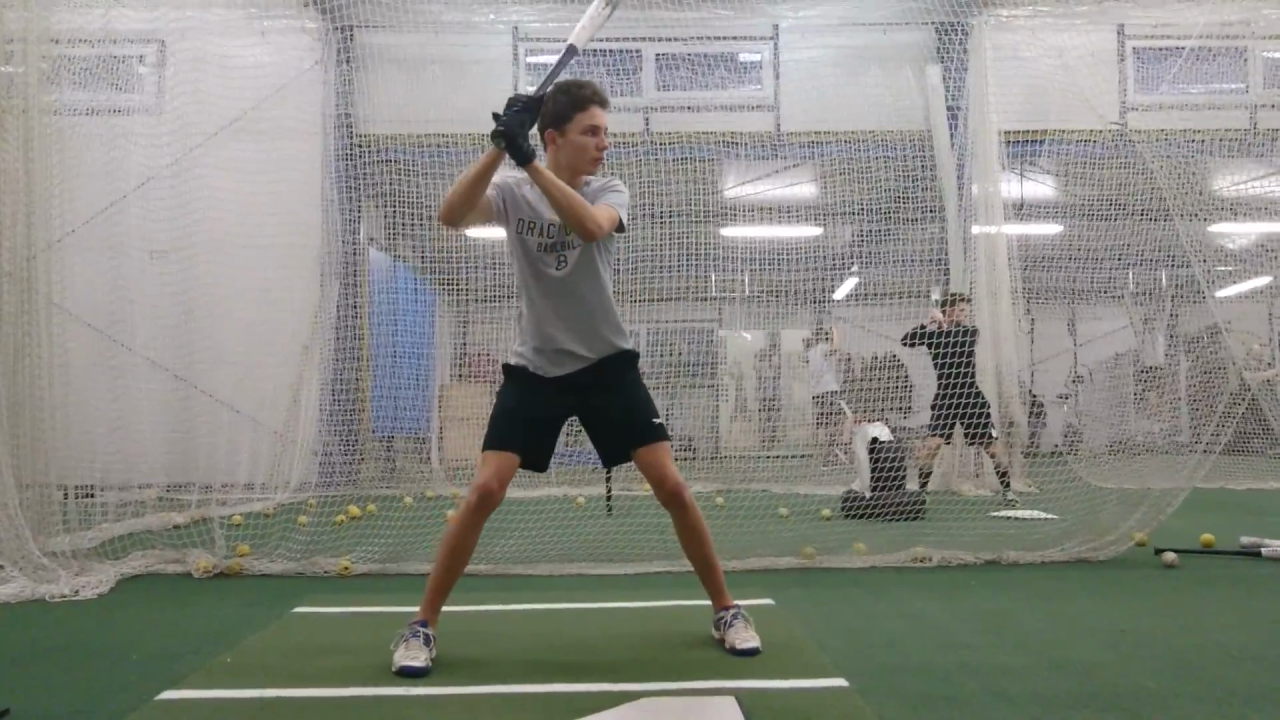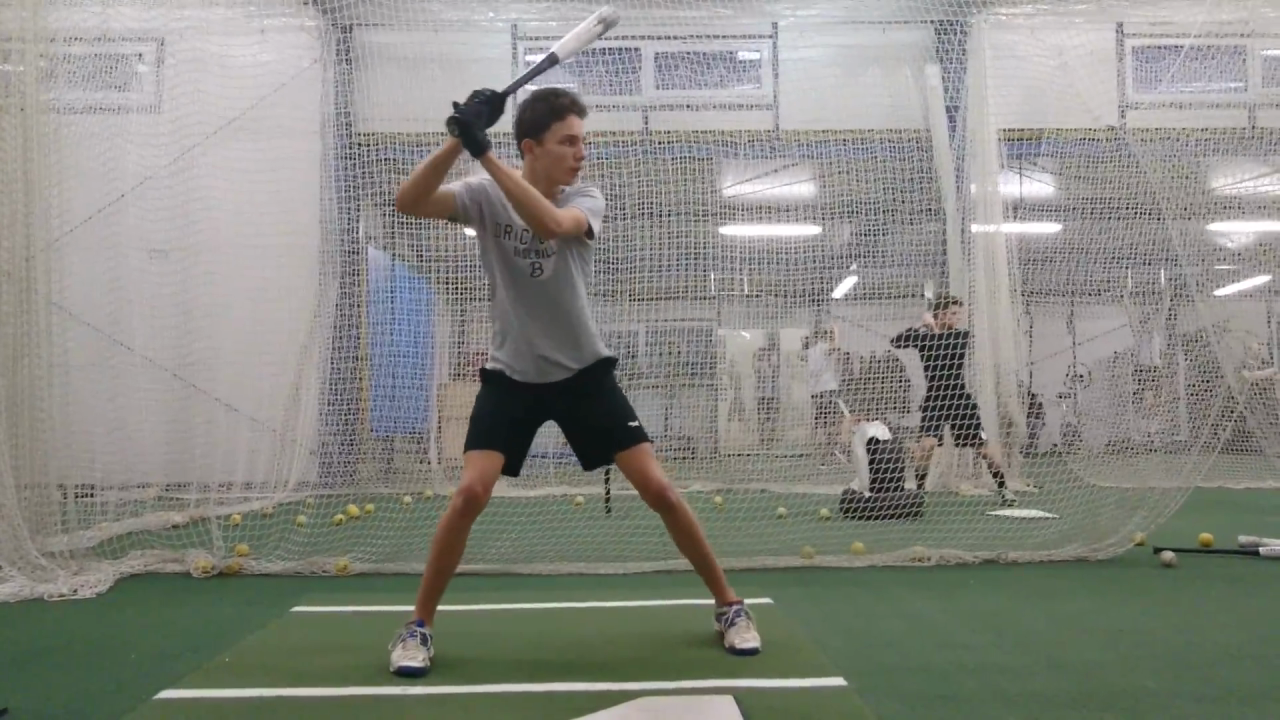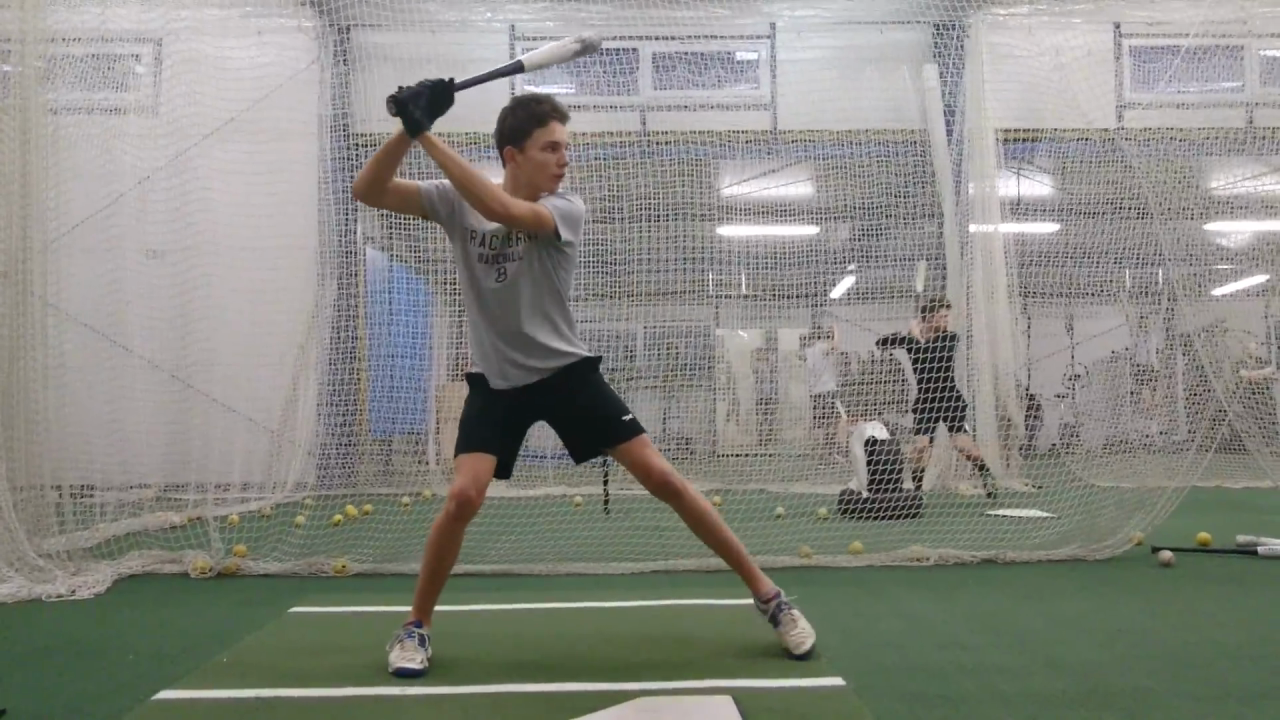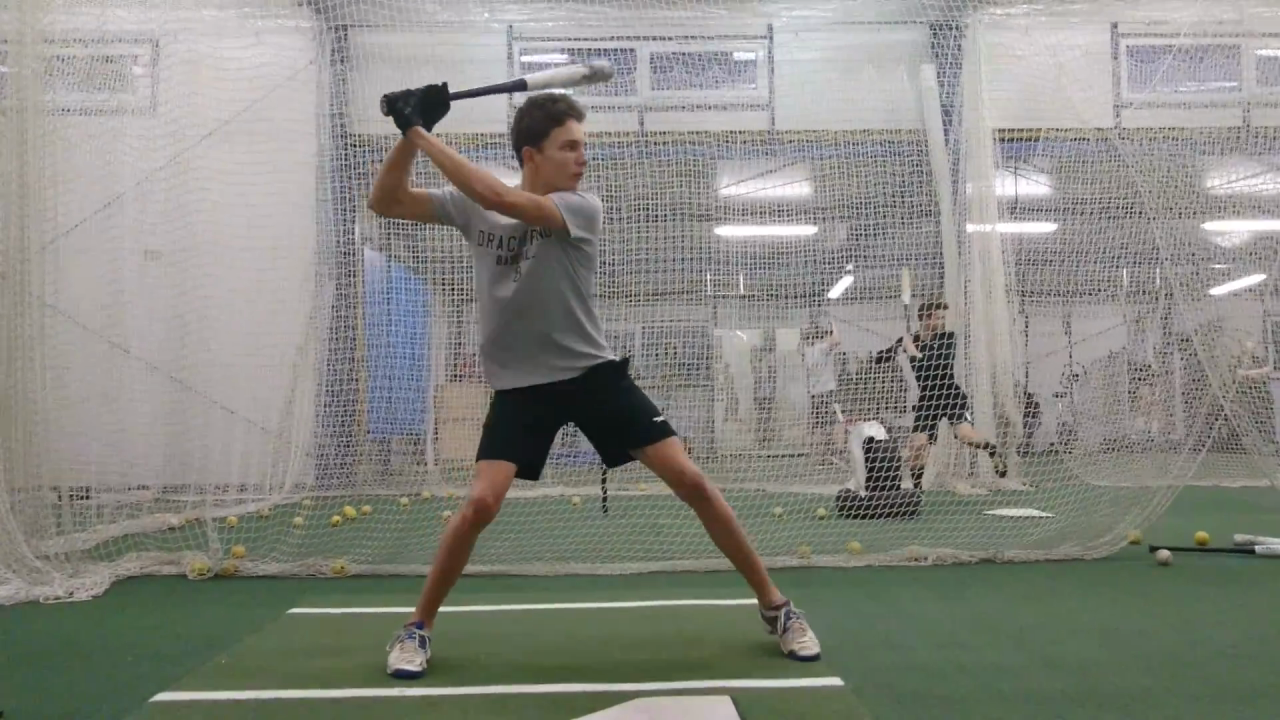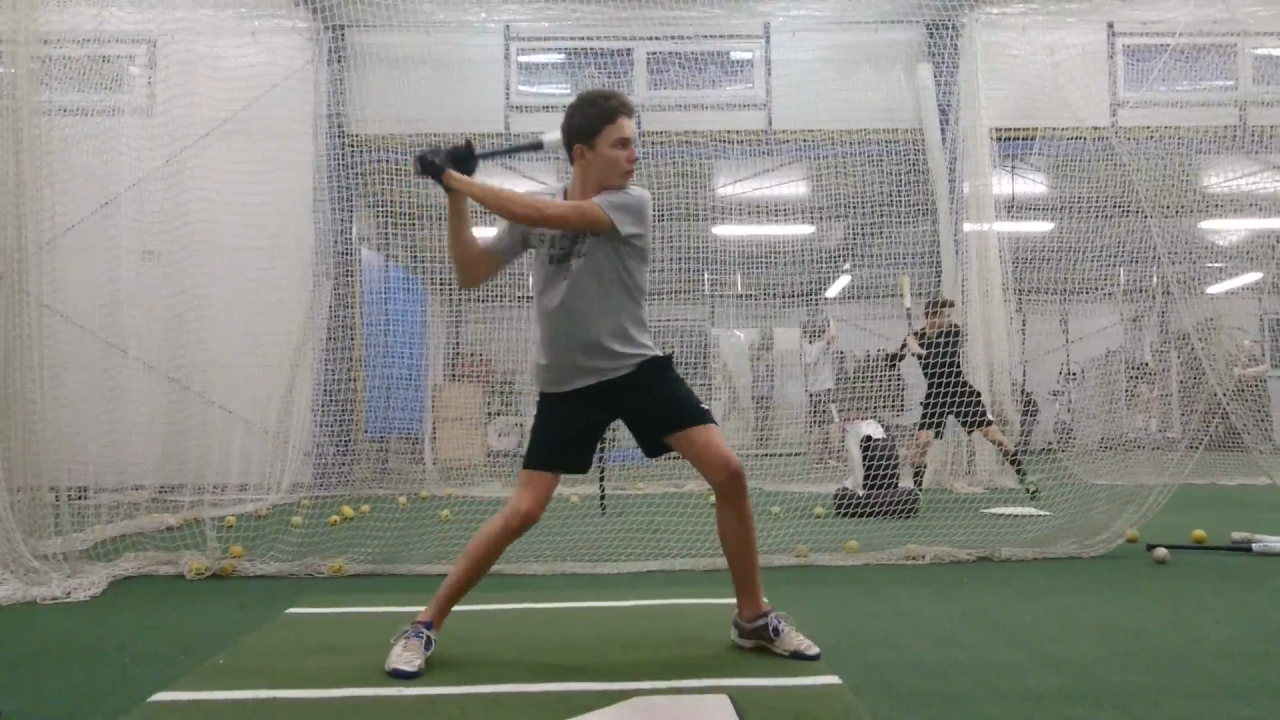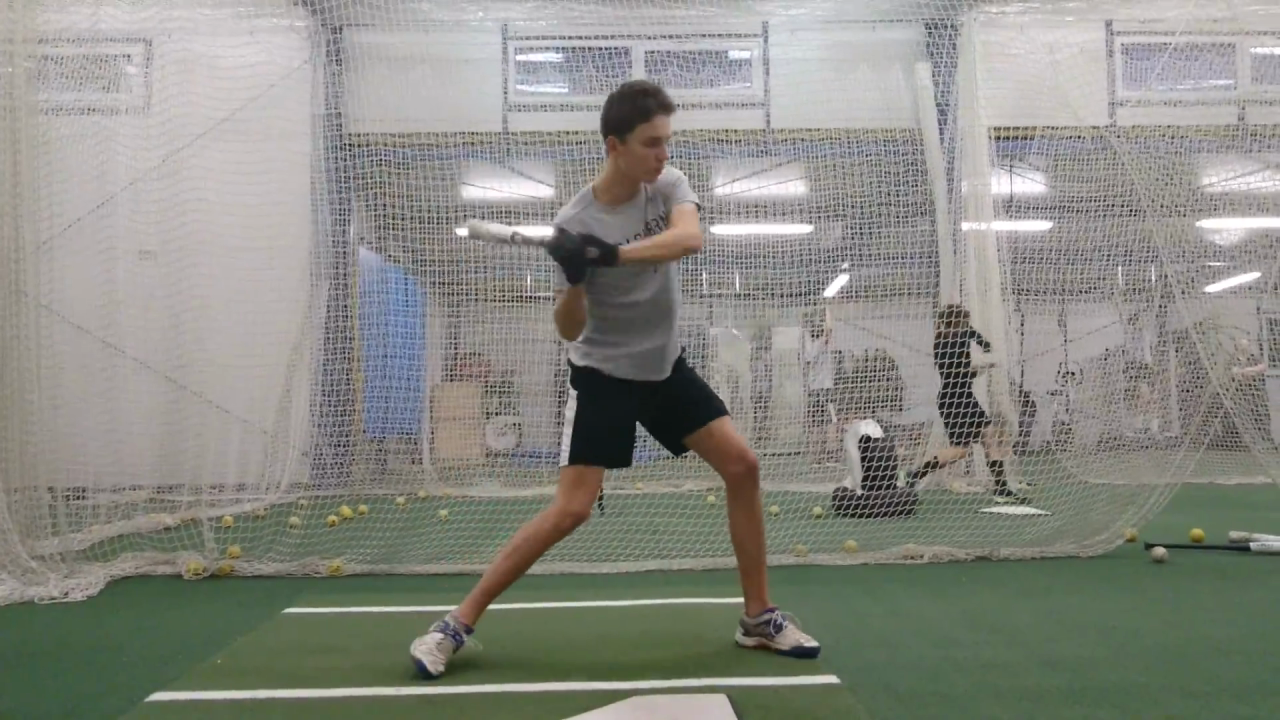
dt=0.2s
person 1, frame 1
left shoulder: (612, 192)
right shoulder: (512, 193)
left elbow: (591, 226)
right elbow: (451, 215)
left wrist: (527, 159)
right wrist: (500, 150)
left hip: (606, 364)
right hip: (535, 369)
left knee: (672, 488)
right knee: (485, 493)
left ankle: (726, 609)
right ankle: (422, 625)
person 1, frame 2
left shoulder: (588, 202)
right shoulder: (483, 198)
left elbow: (547, 223)
right elbow: (408, 202)
left wrist: (484, 153)
right wrist: (457, 145)
left hip: (584, 370)
right hip: (511, 375)
left knee: (658, 490)
right knee: (471, 493)
left ankle: (727, 603)
right ankle: (418, 625)
person 1, frame 3
left shoulder: (567, 210)
right shoulder: (454, 201)
left elbow: (498, 208)
right elbow: (367, 192)
left wrist: (425, 135)
right wrist: (409, 130)
left hip: (567, 371)
right hip: (495, 382)
left knee: (662, 479)
right knee: (464, 497)
left ankle: (766, 595)
right ankle: (416, 627)
person 1, frame 4
left shoulder: (583, 208)
right shoulder: (471, 207)
left elbow: (498, 196)
right elbow: (385, 203)
left wrist: (419, 130)
right wrist: (407, 132)
left hip: (593, 372)
right hip: (519, 383)
left knee: (691, 483)
right knee: (481, 502)
left ankle: (775, 606)
right ankle: (417, 627)
person 1, frame 5
left shoulder: (634, 200)
right shoulder: (530, 220)
left elbow: (543, 214)
right elbow: (469, 275)
left wrist: (454, 178)
right wrist: (455, 196)
left hip: (641, 367)
right hip: (569, 381)
left knee: (728, 473)
right knee: (523, 510)
left ankle: (754, 618)
right ankle: (426, 622)
person 1, frame 6
left shoulder: (671, 186)
right shoulder: (573, 222)
left elbow: (690, 236)
right elbow: (567, 329)
left wrist: (619, 254)
right wrist: (577, 279)
left hip: (665, 365)
right hip: (603, 374)
left knee: (743, 467)
right knee: (571, 509)
left ankle: (759, 616)
right ankle: (459, 622)
person 2, frame 1
left shoulder: (971, 331)
right shoulder: (931, 334)
left elbow: (959, 343)
right elbow: (905, 341)
left wrist: (943, 324)
right wrist: (929, 324)
left hip: (971, 397)
right hip: (945, 398)
left knee: (994, 445)
right knee: (932, 444)
left ankle: (1007, 490)
right ankle: (920, 492)
person 2, frame 2
left shoulder: (963, 335)
right shoulder: (923, 336)
left elbow: (949, 347)
right elbow: (896, 342)
left wrist: (934, 328)
right wrist: (921, 327)
left hip: (960, 399)
right hip: (933, 400)
left knee: (983, 447)
right knee: (926, 444)
left ankle: (1003, 489)
person 2, frame 3
left shoulder: (951, 338)
right shoulder: (912, 337)
left elbow: (942, 360)
right elbow: (880, 344)
left wrist: (920, 338)
right wrist: (905, 335)
left hip: (951, 399)
right hip: (926, 402)
left knee: (961, 444)
right knee: (920, 445)
left ankle: (984, 473)
right ankle: (918, 492)
person 2, frame 4
left shoulder: (949, 337)
right shoulder: (909, 340)
left elbow: (943, 365)
right elbow: (877, 359)
left wrist: (916, 354)
right wrist: (893, 351)
left hip: (952, 397)
right hip: (927, 400)
left knee: (963, 432)
right knee: (918, 443)
left ankle: (993, 450)
person 2, frame 5
left shoulder: (954, 332)
right shoulder: (915, 339)
left elbow: (948, 359)
left wrist: (920, 352)
right wrist: (904, 350)
left hip: (963, 394)
right hip: (936, 397)
left knee: (993, 433)
right knee: (922, 440)
left ankle: (1023, 477)
right ankle: (916, 487)
person 2, frame 6
right shoulder: (945, 339)
left elbow: (985, 344)
left hip: (963, 397)
right hip: (954, 399)
left knee: (992, 436)
right knee: (960, 448)
left ankle: (1001, 488)
right ankle: (914, 477)
